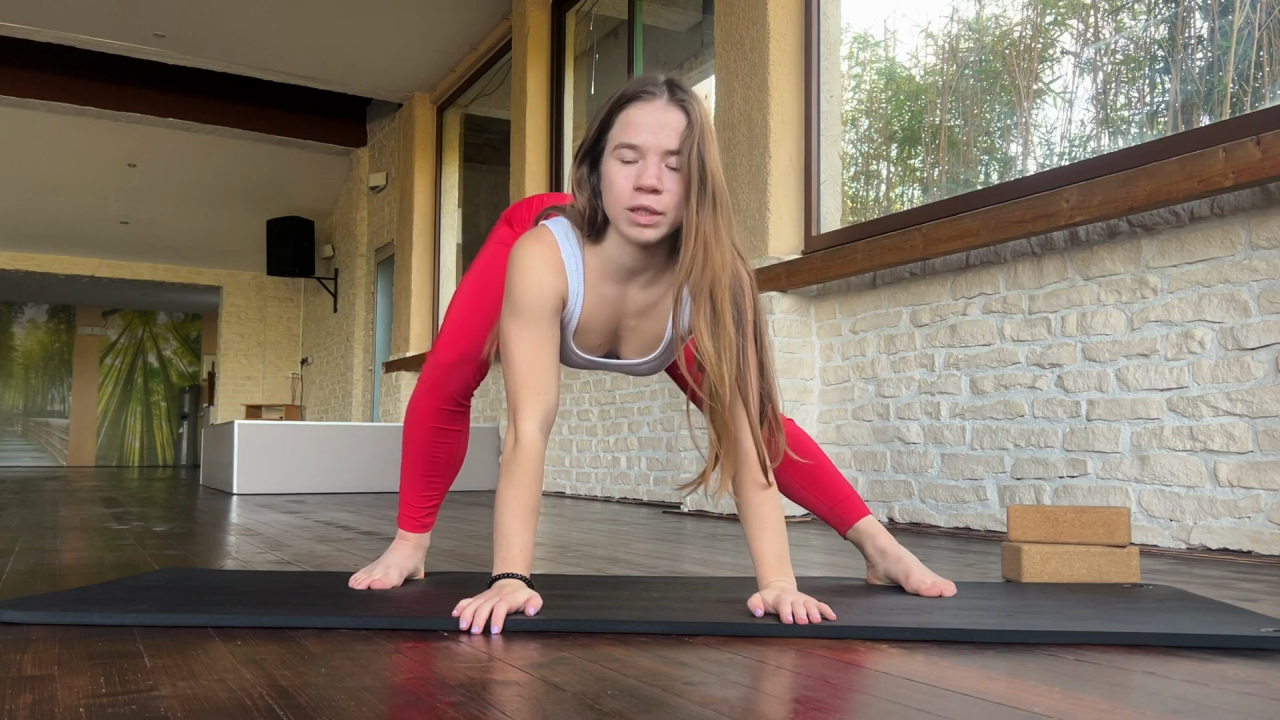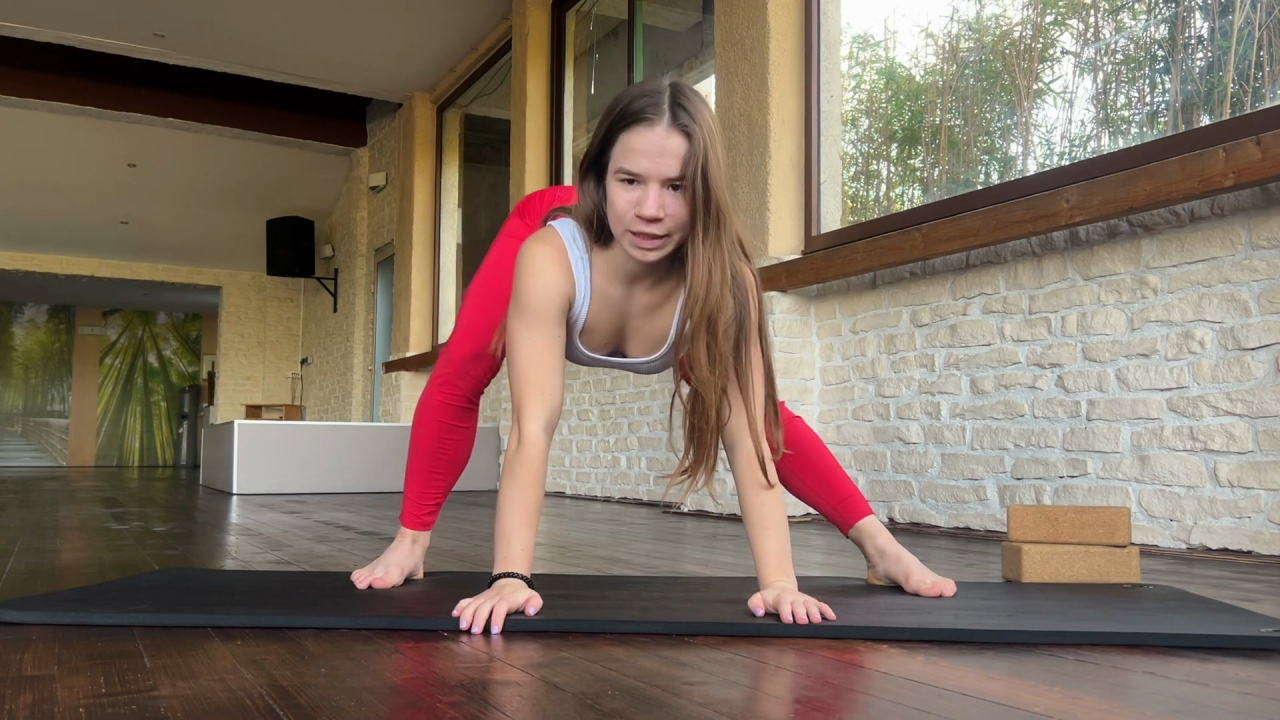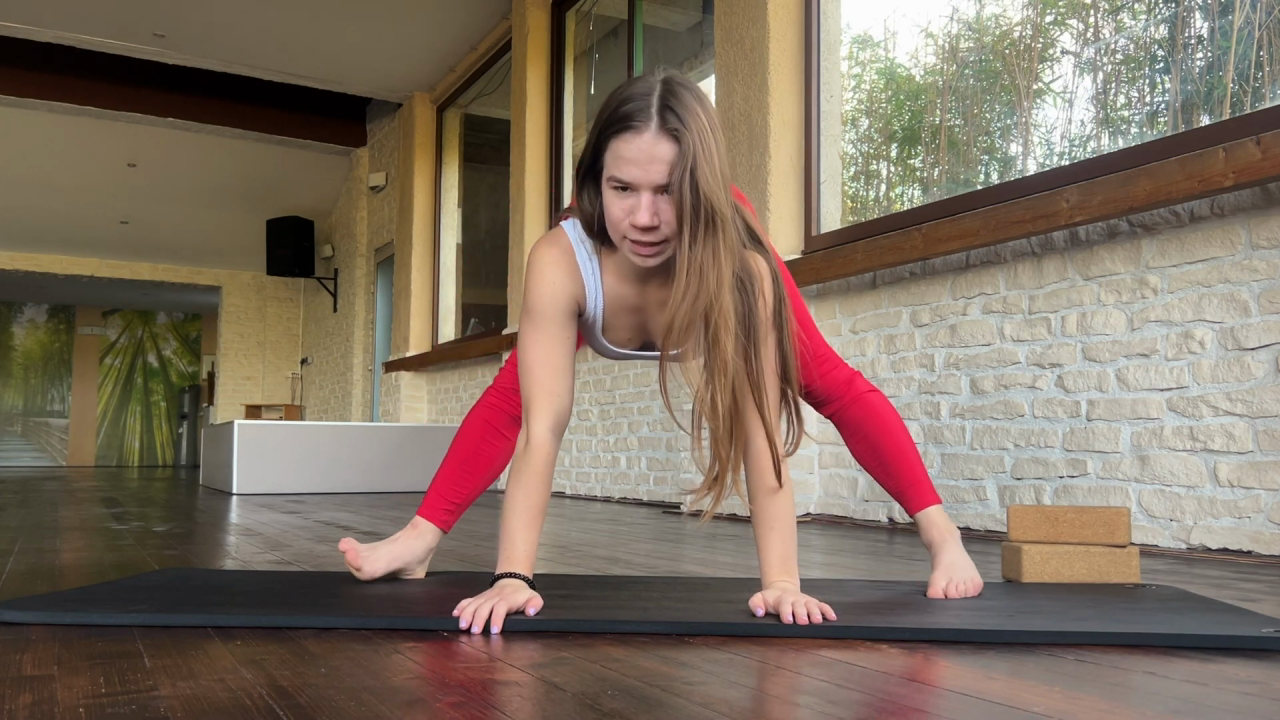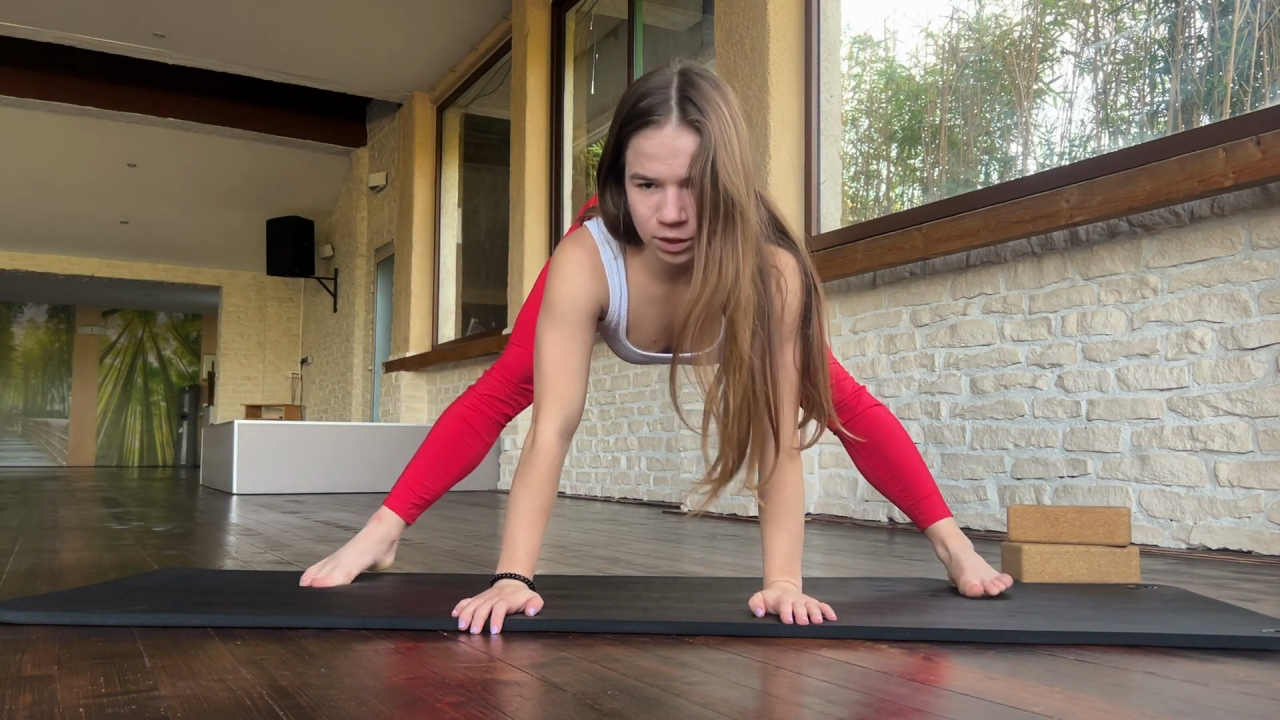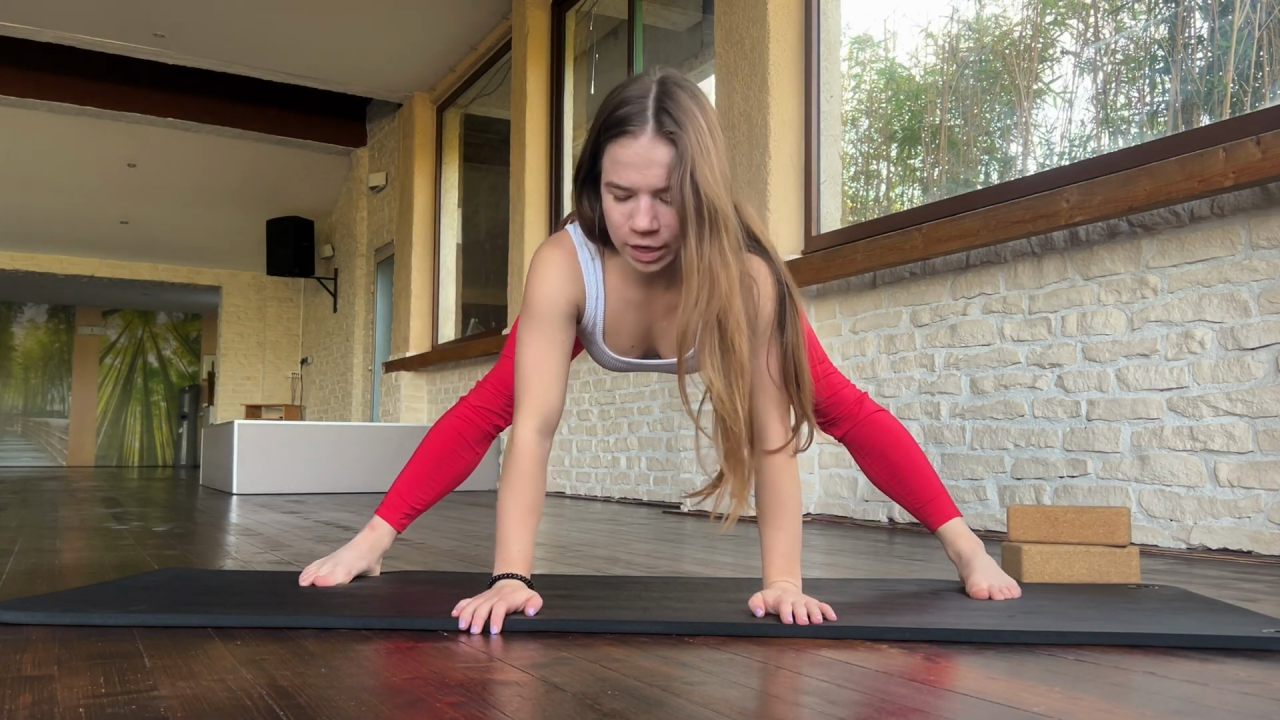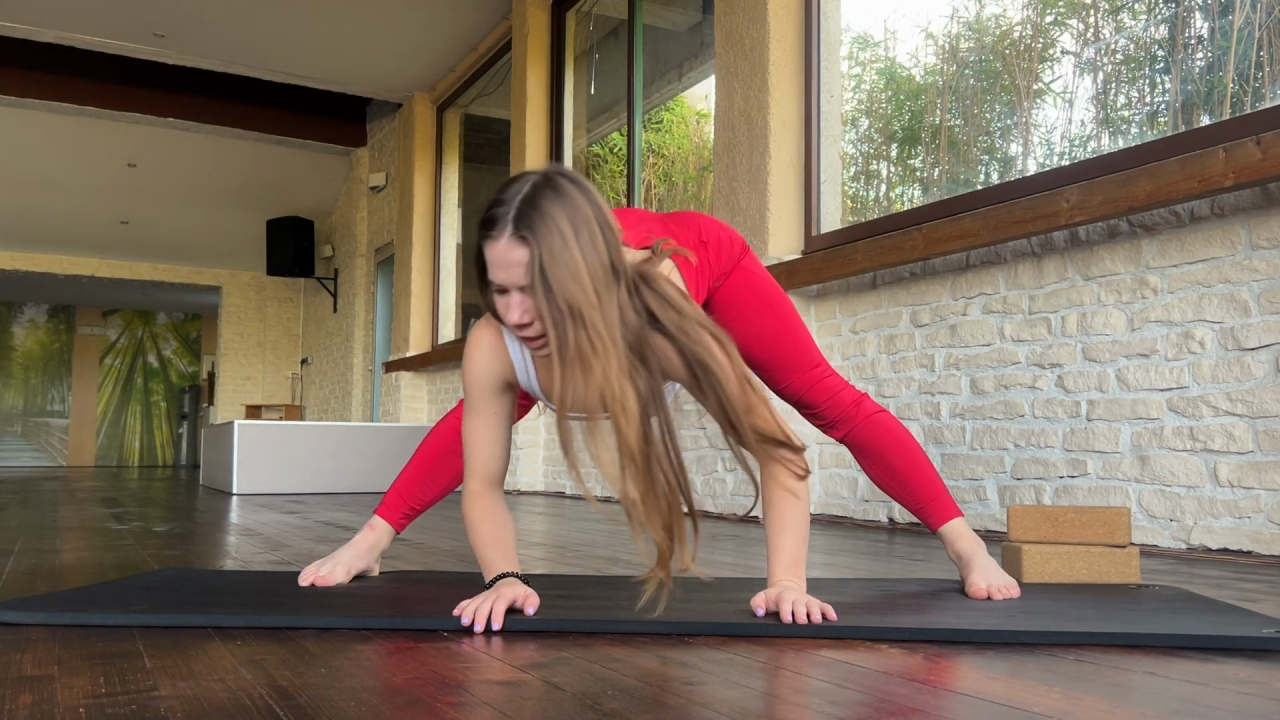
dt=0.5s
person 1, frame 1
left shoulder: (718, 277)
right shoulder: (540, 252)
left elbow: (746, 433)
right elbow: (529, 426)
left wrist: (778, 581)
right wrist: (510, 577)
left knee: (755, 410)
right knee: (448, 379)
left ankle: (877, 544)
right ankle: (411, 541)
person 1, frame 2
left shoulder: (727, 277)
right shoulder: (549, 252)
left elbow: (748, 431)
right elbow: (534, 425)
left wrist: (778, 580)
right wrist: (510, 576)
left hip: (680, 267)
left knee: (765, 407)
right knee: (460, 375)
left ankle: (876, 543)
right ankle: (411, 542)
person 1, frame 3
left shoulder: (739, 263)
right shoulder: (562, 258)
left elbow: (760, 429)
right elbow: (540, 424)
right wrist: (512, 577)
left hip: (708, 240)
right hip: (595, 236)
left knee: (830, 381)
right knee: (511, 390)
left ankle: (941, 536)
right ankle: (420, 539)
person 1, frame 4
left shoulder: (770, 268)
right shoulder: (586, 260)
left elbow: (779, 432)
right elbow: (552, 427)
left wrist: (784, 582)
right wrist: (513, 576)
left hip: (727, 266)
right hip: (615, 259)
left knee: (834, 398)
right knee: (501, 387)
left ankle: (952, 546)
right ankle: (381, 535)
person 1, frame 5
left shoulder: (744, 272)
right shoulder: (563, 266)
left elbow: (772, 435)
right elbow: (531, 428)
left wrist: (783, 581)
right wrist: (511, 577)
left hip: (709, 267)
right hip: (594, 275)
left knee: (834, 402)
right knee: (490, 401)
left ankle: (964, 545)
right ankle: (372, 543)
person 1, frame 6
right shoulder: (487, 347)
left elbow: (779, 448)
right elbow: (481, 478)
right wrist: (503, 577)
left hip: (700, 247)
right hip: (603, 242)
left knee: (832, 401)
right knee: (475, 415)
left ankle: (966, 546)
right ankle: (370, 543)
